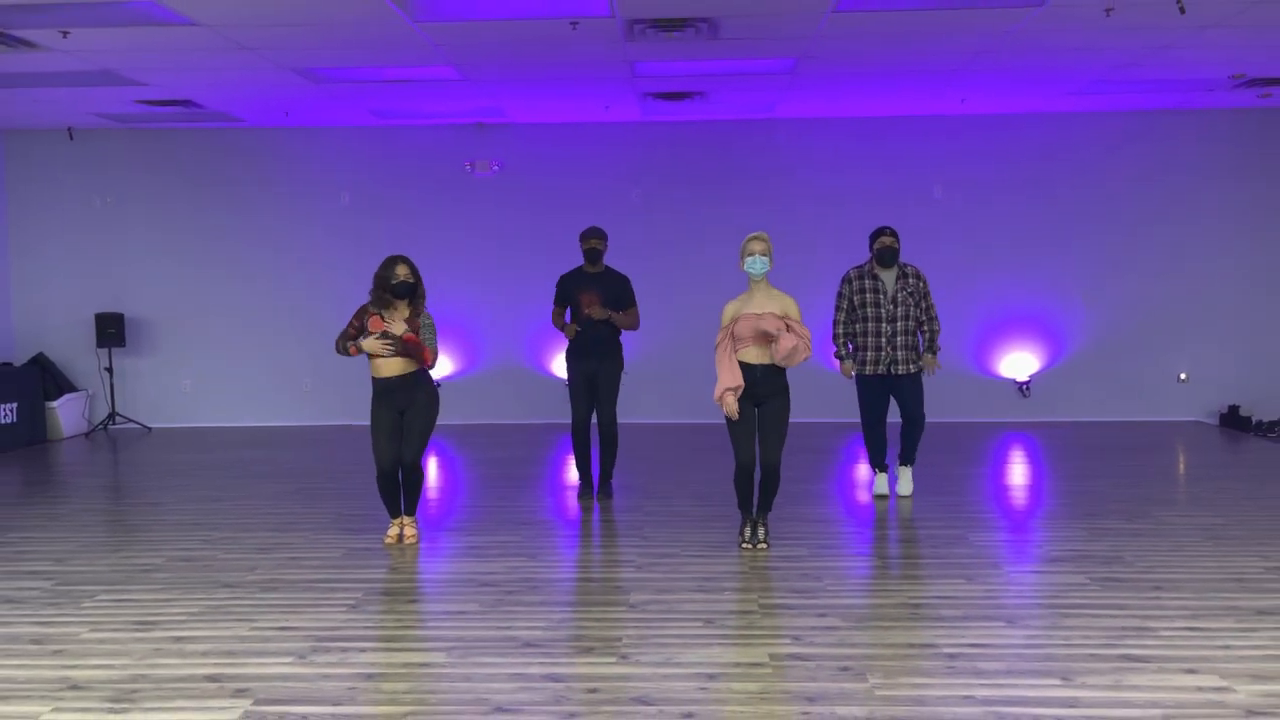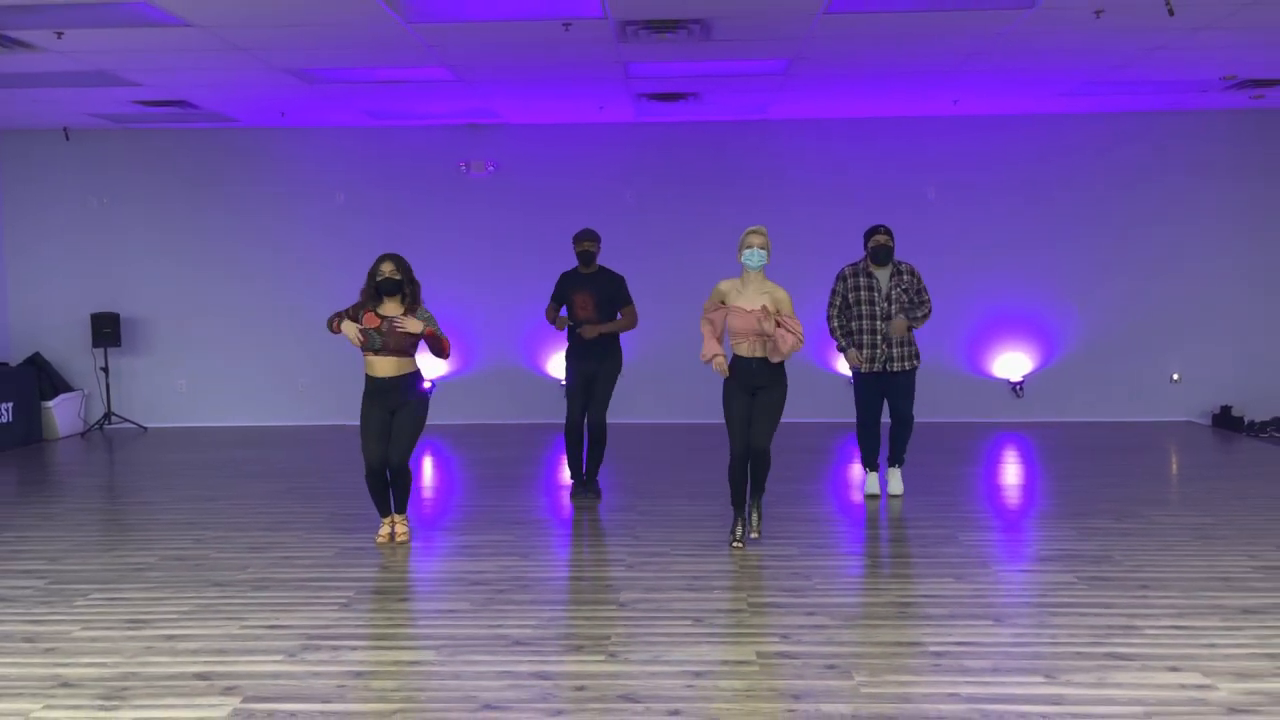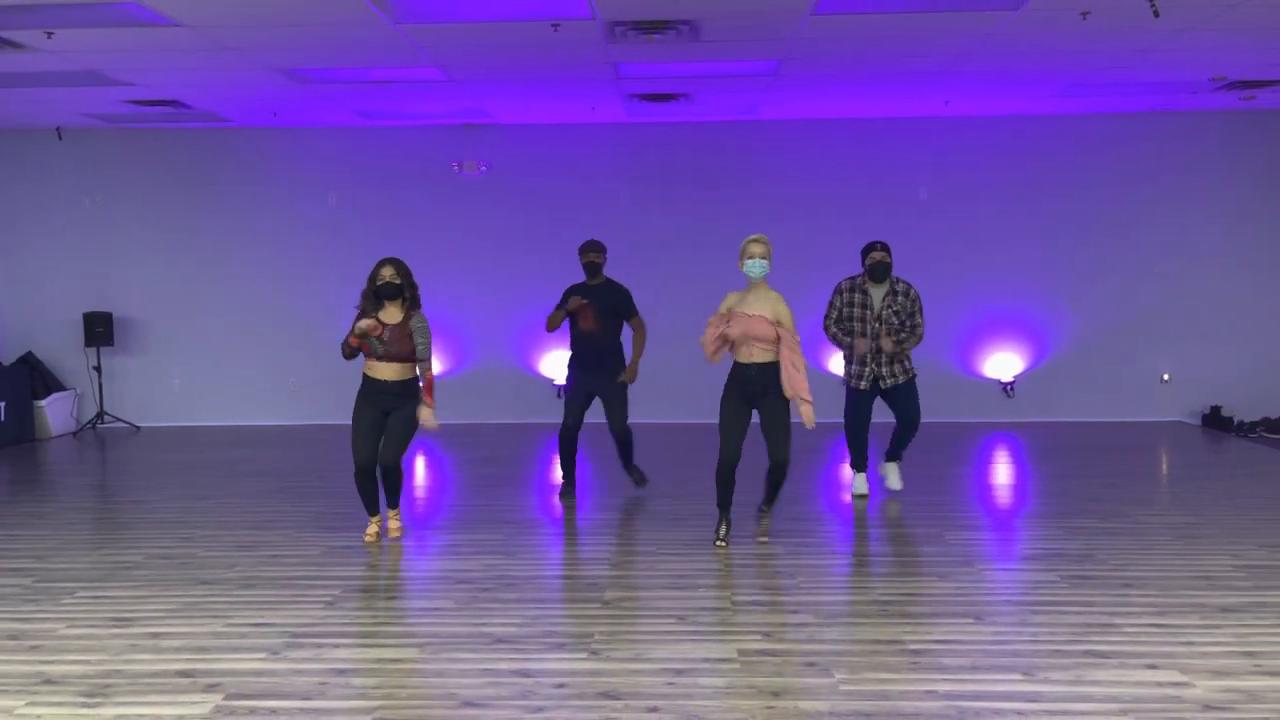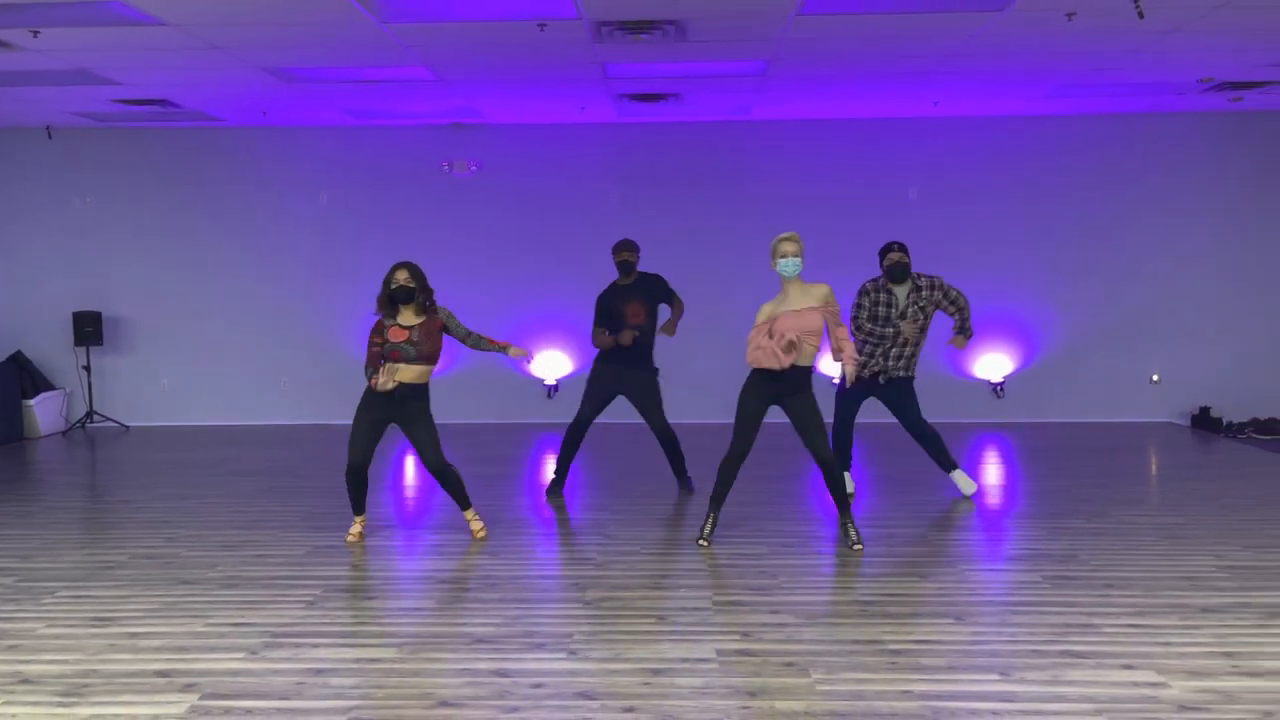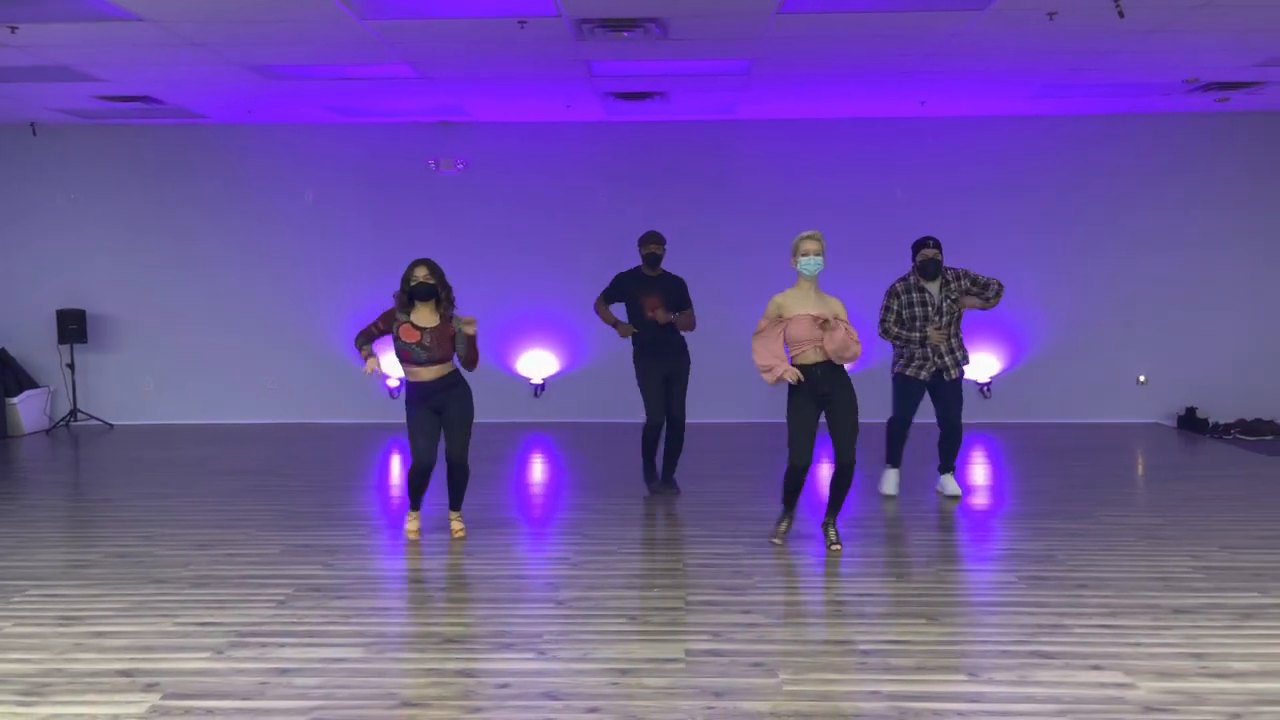
dt=0.3s
person 1, frame 1
left shoulder: (786, 303)
right shoulder: (733, 307)
left elbow: (803, 346)
right elbow: (724, 352)
left wrist: (777, 336)
right wrist: (727, 392)
left hip: (775, 385)
right hip: (743, 384)
left knee: (771, 462)
right knee: (745, 461)
left ankle: (763, 519)
right ankle: (746, 520)
person 1, frame 2
left shoulder: (779, 295)
right shoulder: (725, 289)
left elbow: (795, 338)
right elbow: (709, 321)
left wrist: (774, 335)
right wrist: (714, 352)
left hip: (771, 377)
right hip: (738, 375)
left knee: (760, 445)
right knee: (739, 450)
left ankle: (756, 504)
right ankle: (739, 516)
person 1, frame 3
left shoulder: (778, 305)
right shoulder: (732, 301)
left elbow: (792, 354)
right elbow: (710, 337)
left wrist: (802, 400)
right wrist: (724, 336)
left hip: (771, 384)
right hip: (737, 383)
left knee: (780, 459)
right knee: (728, 457)
left ankle: (765, 509)
right ankle: (724, 518)
person 1, frame 4
left shoulder: (824, 292)
right shoulder: (769, 309)
left elbow: (837, 325)
right elbow: (755, 353)
left wrist: (848, 355)
right wrist: (781, 347)
left hip: (800, 385)
right hip: (764, 383)
left knee: (825, 458)
right knee: (738, 452)
left ankle: (846, 519)
right ankle: (712, 516)
person 1, frame 5
left shoulder: (833, 305)
right shoulder: (781, 302)
left elbow: (851, 351)
right elbow: (763, 342)
left wrist: (832, 332)
right wrist: (780, 368)
left hip: (837, 383)
right hip: (803, 387)
left knee: (846, 460)
right knee: (799, 462)
left ankle: (830, 521)
right ankle: (787, 514)
person 2, frame 1
left shoulder: (422, 318)
right shoulder: (368, 312)
left elbow: (429, 360)
right elbow: (341, 344)
left wrist: (405, 334)
right wrist: (362, 345)
left hip: (419, 392)
right hip: (384, 396)
left knee: (410, 459)
right knee: (385, 464)
left ankle: (410, 519)
right ankle: (395, 520)
person 2, frame 2
left shoulder: (418, 313)
right shoulder: (364, 310)
left elbow: (444, 351)
right elbow: (333, 321)
left wrist: (425, 329)
right wrist: (343, 324)
left hip: (409, 393)
right hip: (375, 395)
left knee: (397, 460)
right knee: (374, 462)
left ankle: (400, 517)
right ankle: (386, 519)
person 2, frame 3
left shoulder: (415, 320)
right shoulder: (368, 315)
left elbow: (425, 366)
right elbow: (347, 353)
left wrist: (426, 406)
right wrist: (358, 332)
left hip: (405, 398)
right hip: (369, 395)
left knee: (389, 460)
right knee: (363, 463)
left ankle: (393, 513)
right ankle: (374, 519)
person 2, frame 4
left shoulder: (438, 315)
right shoulder: (382, 326)
left elbow: (471, 337)
right elbow: (372, 367)
left wrist: (507, 348)
right wrist: (378, 382)
left hip: (416, 402)
right hip: (379, 399)
left knee: (436, 463)
right knee: (357, 463)
left ankle: (470, 513)
right ankle: (358, 519)
person 2, frame 5
left shoulder: (452, 322)
right shoulder: (397, 317)
left elbow: (470, 365)
right elbow: (363, 337)
left wrist: (469, 337)
right wrist: (369, 357)
left hip: (454, 393)
right hip: (419, 399)
left knee: (457, 458)
right knee: (423, 461)
left ankle: (455, 515)
right ankle: (414, 513)
person 3, frame 1
left shoulder: (619, 281)
right shoulder: (568, 280)
left elbow: (634, 322)
right elbow: (556, 314)
left wrist: (609, 315)
right wrist: (564, 326)
left hip: (609, 360)
right hip: (578, 360)
left knee: (607, 419)
right knee: (580, 420)
left ankle: (605, 480)
right ankle: (585, 480)
person 3, frame 2
left shoulder: (613, 280)
right shoulder: (566, 280)
left elbow: (631, 319)
right elbow: (551, 311)
left wrist: (599, 329)
right wrist: (556, 319)
left hip: (606, 360)
right hip: (577, 360)
left knee: (596, 419)
right knee: (573, 421)
left ankle: (592, 478)
right ankle: (578, 479)
person 3, frame 3
left shoulder: (618, 292)
right shoulder: (573, 293)
left elbow: (639, 328)
right elbow: (550, 327)
left wrist: (633, 365)
right wrist: (565, 308)
left hip: (612, 373)
right hip: (579, 371)
left knee: (619, 427)
right knee: (569, 427)
left ankle: (628, 465)
right ankle: (568, 480)
person 3, frame 4
left shoulder: (654, 283)
right shoulder: (607, 297)
left elbow: (678, 303)
right elbow: (598, 339)
left wrist: (673, 321)
right wrist: (617, 338)
left hip: (642, 370)
right hip: (608, 369)
left knee: (660, 425)
right knee: (581, 422)
left ankle: (682, 475)
right ankle: (560, 477)
person 3, frame 5
left shoulder: (676, 284)
right shoulder: (626, 280)
left elbow: (691, 323)
right elbow: (599, 305)
left wrist: (671, 318)
right wrist: (618, 325)
left hip: (677, 357)
right hip: (647, 359)
left knee: (676, 418)
right knee: (655, 418)
left ankle: (668, 475)
right ankle: (650, 473)
person 4, frame 1
left shoulder: (915, 277)
right shoulder: (853, 278)
left elbow: (929, 317)
right elbow: (841, 320)
left wrist: (930, 350)
right wrist: (844, 355)
left hip: (908, 364)
right hip: (869, 364)
left knee: (914, 417)
right knee: (873, 421)
left ankle: (905, 467)
right ankle: (880, 473)
person 4, frame 2
left shoulder: (909, 274)
right shoulder: (848, 276)
left elbow: (925, 308)
right elbow: (834, 314)
left wrist: (906, 318)
right wrist: (846, 347)
left hip: (903, 360)
right hip: (866, 361)
left knee: (903, 416)
right knee: (867, 418)
left ankle: (895, 469)
right ankle: (871, 472)
person 4, frame 3
left shoulder: (907, 292)
right shoulder: (845, 289)
left elbow: (917, 332)
right elbow: (830, 324)
left wrist: (894, 344)
right wrist: (851, 342)
left hip: (898, 371)
right hip: (860, 372)
left knee: (910, 420)
right knee: (855, 426)
left ankle: (891, 463)
right ankle: (859, 473)
person 4, frame 4
left shoulder: (930, 286)
right shoulder: (869, 290)
left elbow: (958, 303)
right elbow: (857, 327)
left wrist: (962, 332)
right wrist: (896, 332)
left hip: (896, 373)
right hip: (861, 368)
left knee: (915, 423)
right knee: (842, 421)
left ankle: (953, 471)
right ankle: (844, 472)
person 4, frame 5
left shoulder: (958, 279)
right shoulder: (899, 289)
left elbow: (994, 287)
right elbow: (886, 328)
left wrist: (981, 300)
right wrist: (923, 336)
left hip: (948, 367)
right hip: (910, 366)
left knee: (952, 424)
right knee: (901, 418)
left ankle: (946, 474)
right ankle: (892, 469)
